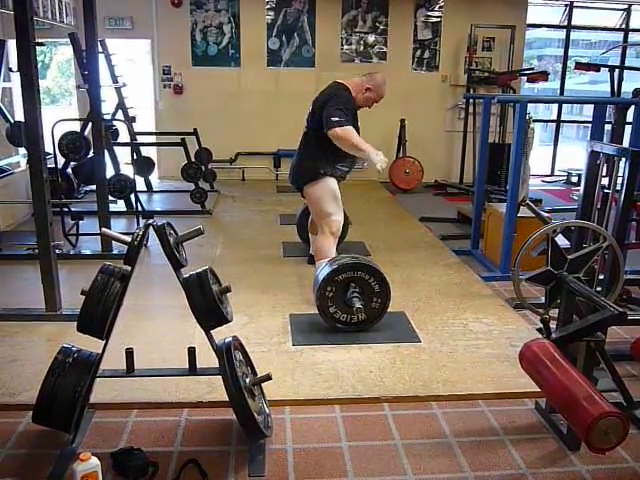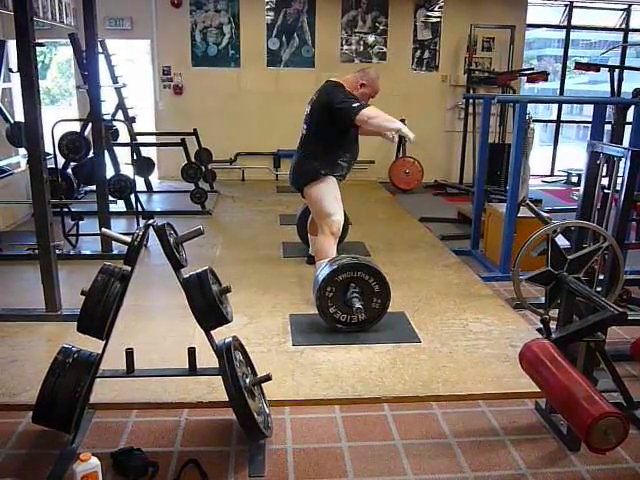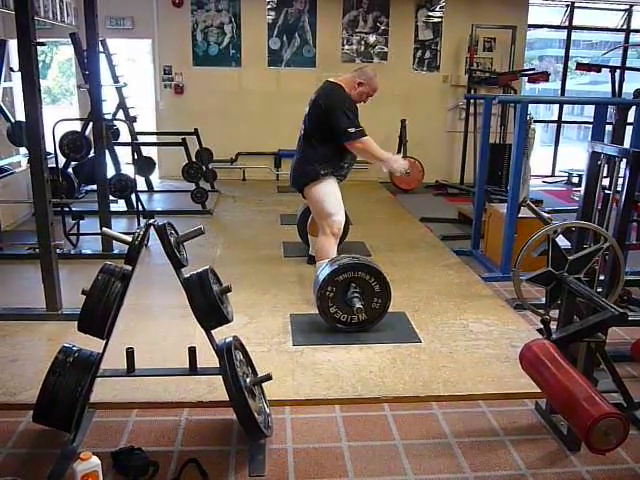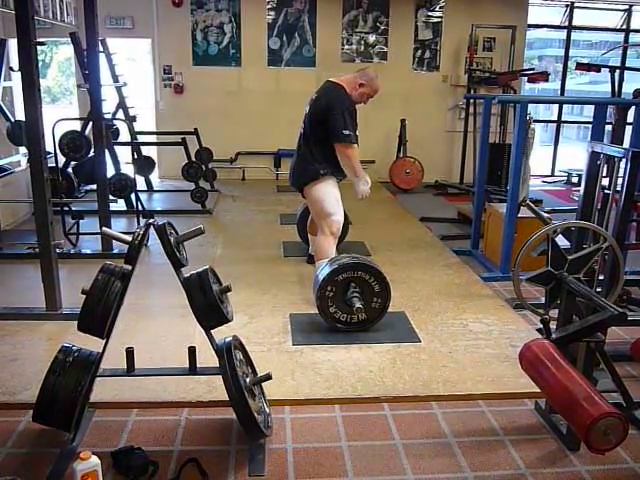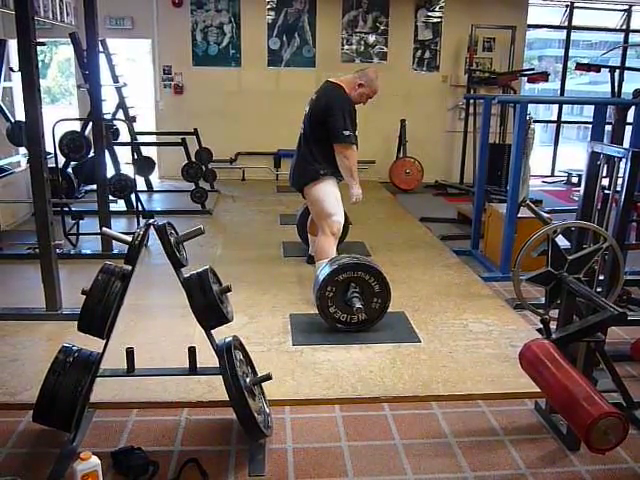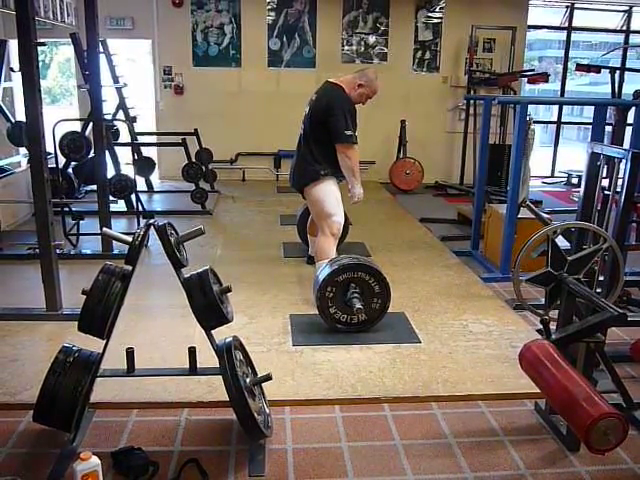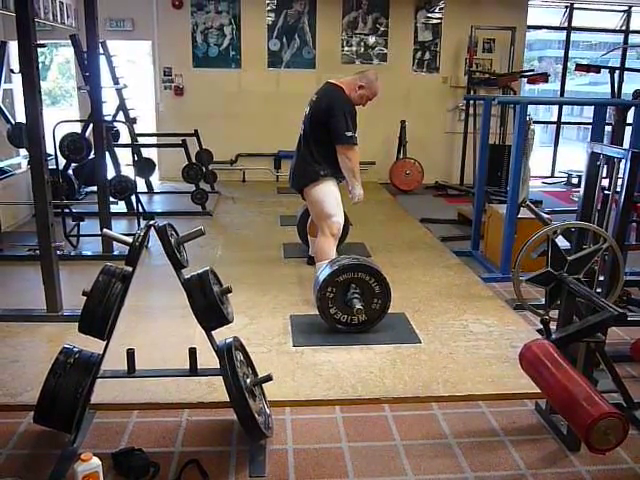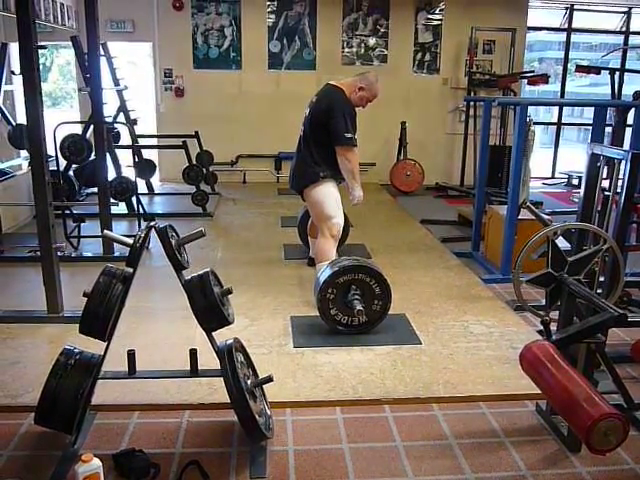
dt=0.3s
person 1, frame 1
left shoulder: (339, 93)
right shoulder: (341, 99)
right elbow: (339, 132)
left wrist: (364, 152)
right wrist: (371, 153)
left hip: (315, 168)
right hip: (317, 171)
left knee: (321, 214)
right knee: (331, 226)
left ankle: (315, 253)
person 1, frame 2
left shoulder: (333, 92)
right shoulder: (338, 96)
left elbow: (353, 124)
right elbow: (365, 116)
left wrist: (382, 130)
right wrist: (398, 125)
left hip: (315, 168)
right hip: (317, 172)
left knee: (320, 215)
right knee: (332, 226)
left ankle: (315, 254)
person 1, frame 3
left shoulder: (331, 92)
right shoulder: (338, 100)
left elbow: (349, 138)
right elbow: (356, 143)
left wrist: (380, 158)
right wrist: (389, 160)
left hip: (312, 168)
right hip: (317, 172)
left knee: (321, 215)
right knee: (333, 226)
left ankle: (315, 254)
person 1, frame 4
left shoulder: (330, 90)
right shoulder: (340, 101)
left elbow: (344, 143)
right elbow: (345, 147)
left wrist: (358, 174)
right wrist: (359, 180)
left hip: (312, 167)
right hip: (317, 171)
left knee: (320, 214)
right knee: (332, 226)
left ankle: (315, 253)
person 1, frame 5
left shoulder: (329, 90)
right shoulder: (340, 102)
right elbow: (344, 148)
right wrist: (354, 184)
left hip: (311, 168)
right hip: (317, 172)
left knee: (320, 215)
right knee: (332, 226)
left ankle: (314, 253)
person 1, frame 6
left shoulder: (328, 90)
right shoulder: (340, 102)
right elbow: (346, 148)
right wrist: (356, 183)
left hip: (311, 167)
right hip: (317, 171)
left knee: (320, 215)
right knee: (332, 226)
left ankle: (314, 254)
person 1, frame 7
left shoulder: (328, 91)
right shoulder: (341, 104)
right elbow: (346, 149)
right wrist: (356, 185)
left hip: (311, 168)
right hip: (317, 172)
left knee: (320, 215)
right knee: (332, 227)
left ankle: (314, 255)
person 1, frame 8
left shoulder: (329, 92)
right shoulder: (341, 105)
right elbow: (346, 151)
right wrist: (356, 186)
left hip: (311, 169)
right hip: (317, 173)
left knee: (320, 217)
right knee: (332, 228)
left ankle: (315, 256)
